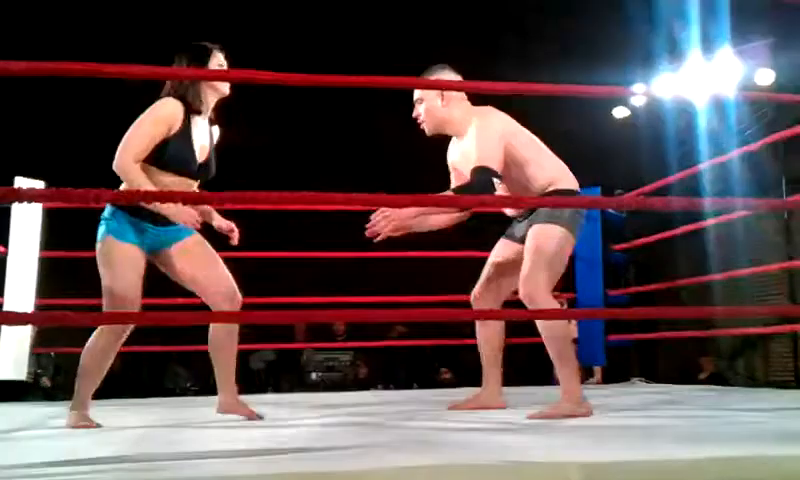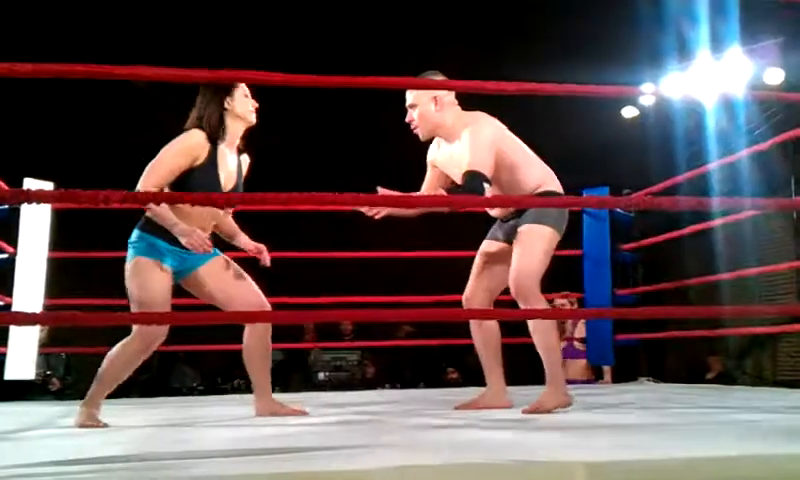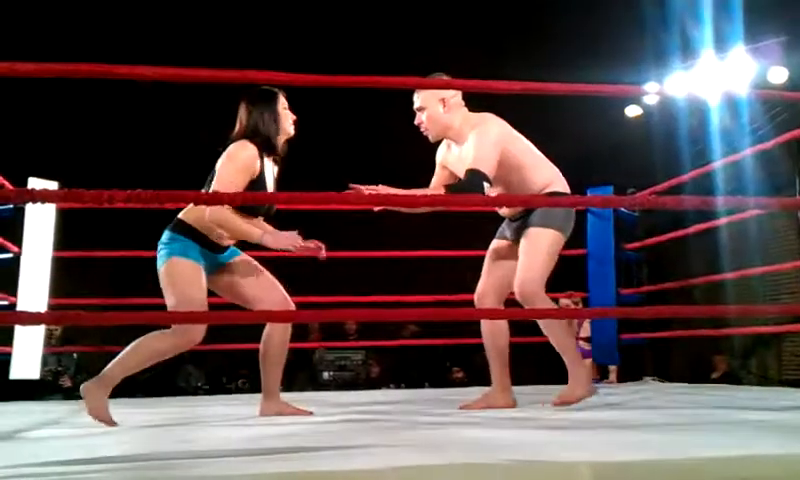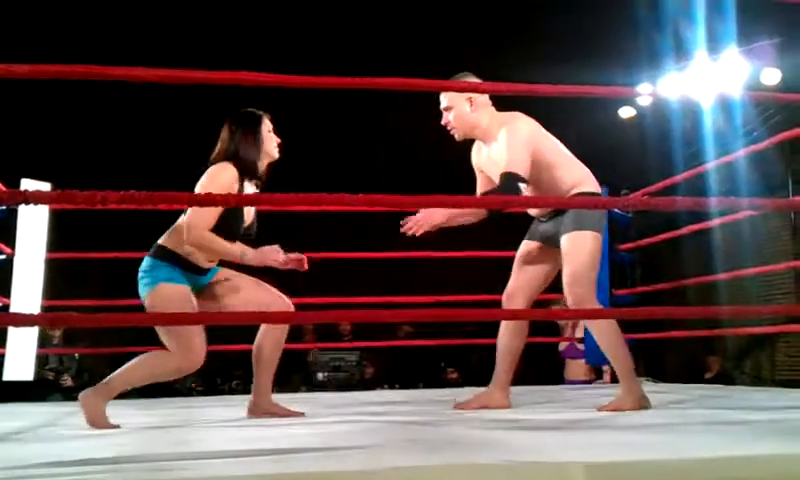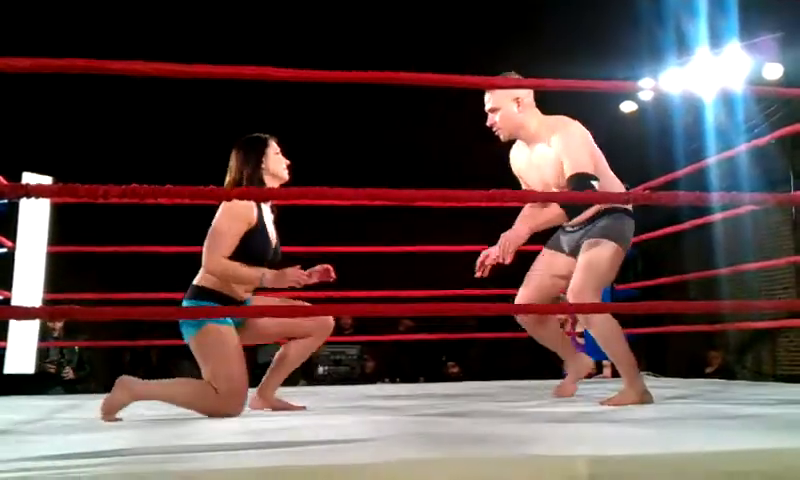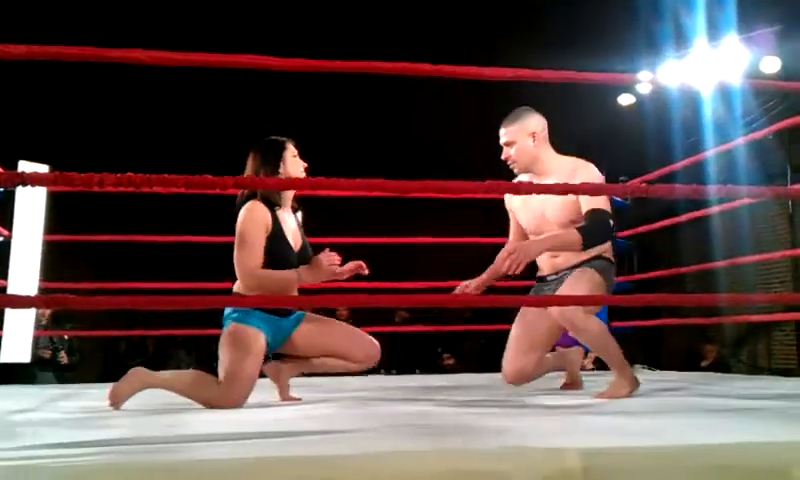
dt=0.3s
person 1, frame 1
left shoulder: (486, 122)
right shoulder: (455, 149)
left elbow: (482, 189)
right elbow: (461, 209)
left wrist: (414, 207)
right wrist: (407, 225)
left hip: (557, 203)
right hip: (524, 217)
left knee: (533, 290)
right knee: (483, 298)
left ankle: (573, 397)
right ankle: (491, 391)
person 1, frame 2
left shoulder: (479, 128)
right shoulder: (439, 152)
left elbow: (474, 191)
left wrist: (401, 200)
right wrist: (382, 204)
left hip: (541, 204)
right hip: (507, 219)
left knee: (522, 285)
right knee: (475, 299)
left ankle: (556, 387)
right ankle: (496, 391)
person 1, frame 3
left shoulder: (486, 130)
right shoulder: (446, 151)
left elbow: (472, 190)
right elbow: (431, 197)
left wrist: (399, 195)
right wrist: (387, 195)
left hip: (548, 205)
right hip: (515, 216)
left knee: (527, 289)
right knee: (486, 298)
left ankle: (579, 374)
right ankle: (501, 391)
person 1, frame 4
left shoulder: (515, 129)
right shoulder: (480, 152)
left elbow: (510, 192)
right elbow: (483, 207)
left wrist: (444, 212)
right wrist: (438, 218)
left hip: (580, 204)
right hip: (546, 219)
left knee: (578, 296)
right knee: (513, 299)
left ankle: (632, 390)
right ankle: (498, 391)
person 1, frame 5
left shoulder: (565, 133)
right shoulder: (518, 155)
left elbow: (584, 194)
right elbow: (535, 206)
left wrist: (526, 229)
right wrist: (502, 247)
left hip: (609, 220)
right hip: (569, 232)
left knee: (579, 301)
right knee: (525, 308)
left ankle: (636, 386)
right ankle: (575, 364)
person 1, frame 6
left shoulder: (580, 173)
right shoulder: (515, 193)
left elbow: (600, 230)
right elbow: (515, 246)
left wrist: (538, 245)
right wrist: (482, 281)
left hip: (592, 266)
right hip: (548, 281)
left knee: (563, 307)
right knee: (514, 371)
left ankle: (624, 374)
right ankle: (566, 359)
person 2, frame 1
left shoulder: (211, 131)
right shoulder: (169, 110)
right elbow: (126, 162)
left wrist: (215, 218)
right wrist: (169, 206)
left hip: (171, 230)
right hip: (127, 222)
left knee: (228, 299)
right knee: (121, 319)
left ankle: (229, 397)
right ankle: (78, 407)
person 2, frame 2
left shoulder: (241, 159)
right shoulder: (196, 141)
right elbow: (146, 188)
left wrist: (243, 241)
right wrist: (178, 229)
left hip: (195, 251)
right hip: (154, 244)
left knee: (258, 309)
right knee: (151, 332)
left ankle: (264, 400)
right ankle: (88, 406)
person 2, frame 3
left shoulder: (270, 163)
right shoulder: (245, 152)
right elbow: (216, 212)
left wrist: (293, 243)
right wrist: (266, 239)
left hip: (219, 252)
right hip: (183, 244)
left knee: (282, 307)
right knee: (190, 330)
left ankle: (271, 400)
right ankle: (99, 386)
person 2, frame 4
left shoulder: (251, 187)
right shoulder: (224, 173)
right elbow: (193, 234)
left wrist: (276, 259)
right wrist: (250, 255)
left hip: (201, 274)
right hip: (166, 269)
left knee: (281, 308)
right knee: (191, 355)
left ankle: (261, 402)
right ankle: (98, 394)
person 2, frame 5
left shoulder: (265, 210)
right shoulder: (241, 203)
right elbow: (212, 263)
left wrist: (301, 277)
right wrist: (270, 278)
left hip: (241, 309)
right hip: (208, 307)
left knee: (322, 321)
right knee: (229, 402)
left ankle: (265, 392)
right ankle: (132, 389)
person 2, frame 6
left shoulder: (293, 213)
right shoulder: (256, 211)
right elbow: (250, 278)
left wrist: (338, 272)
right wrist: (308, 272)
left hip: (289, 318)
right hip: (250, 315)
left knee: (370, 352)
right knee: (229, 397)
left ankle: (284, 369)
right ankle: (147, 377)
